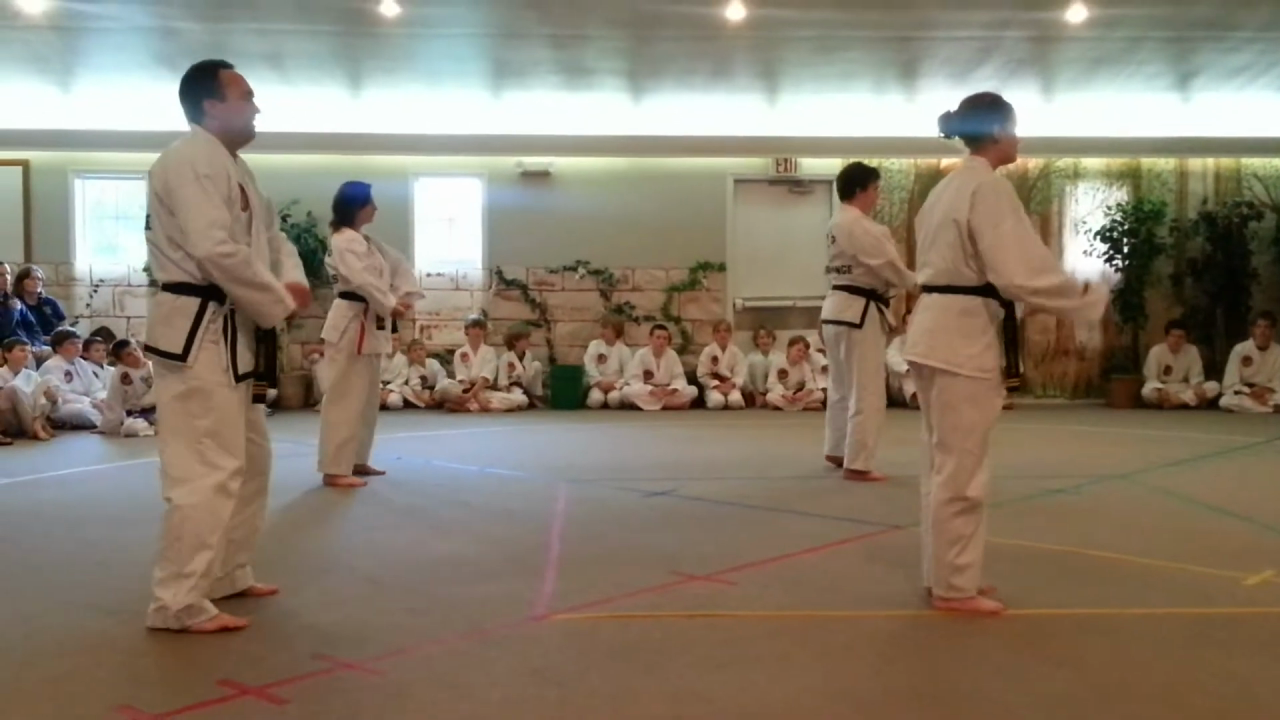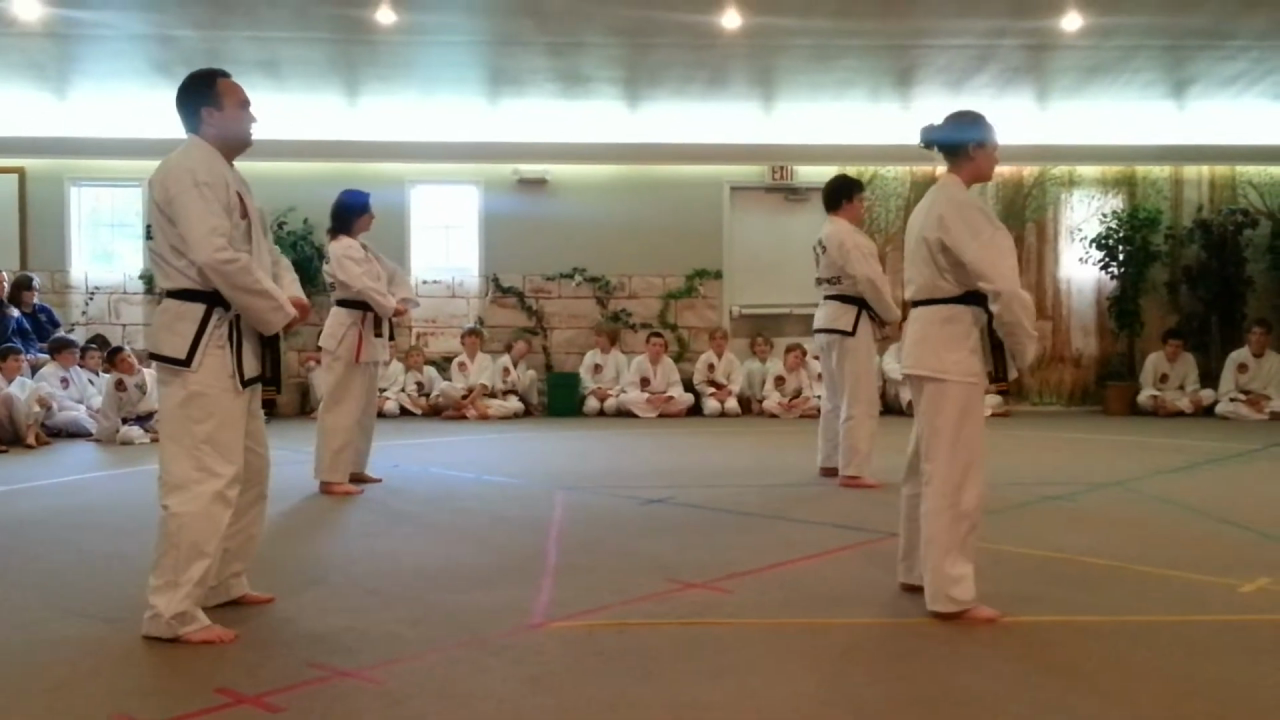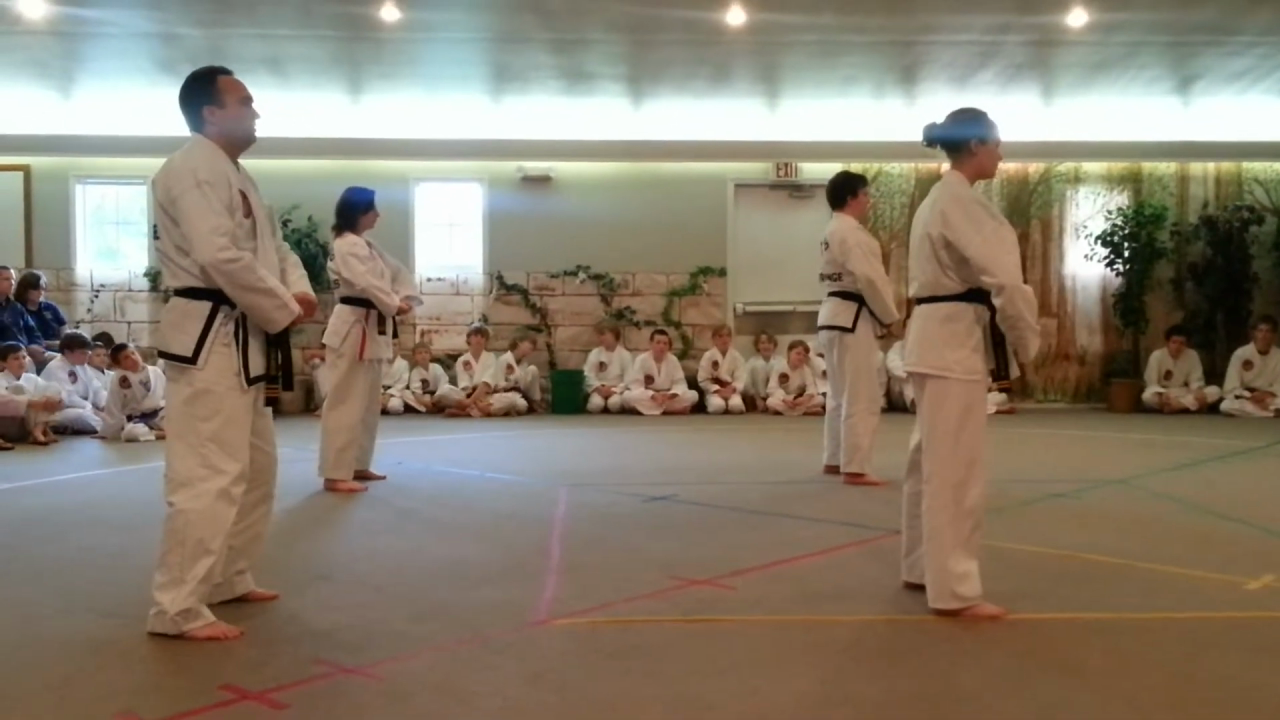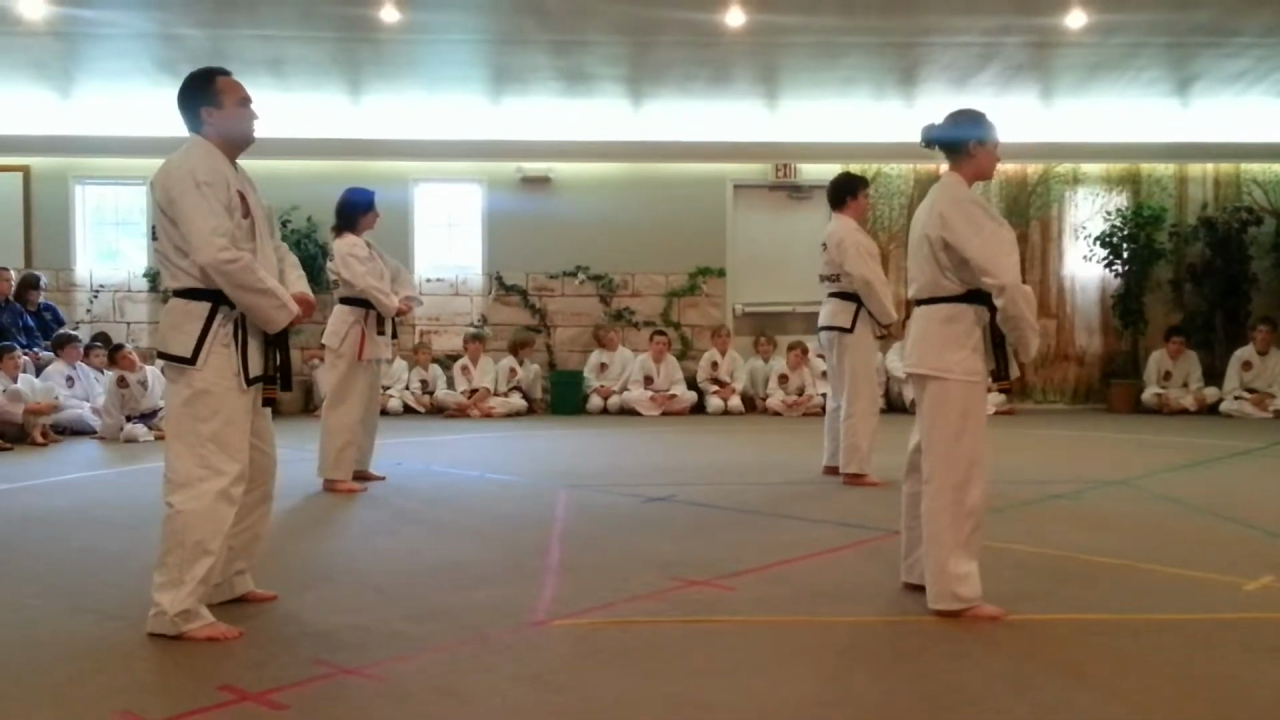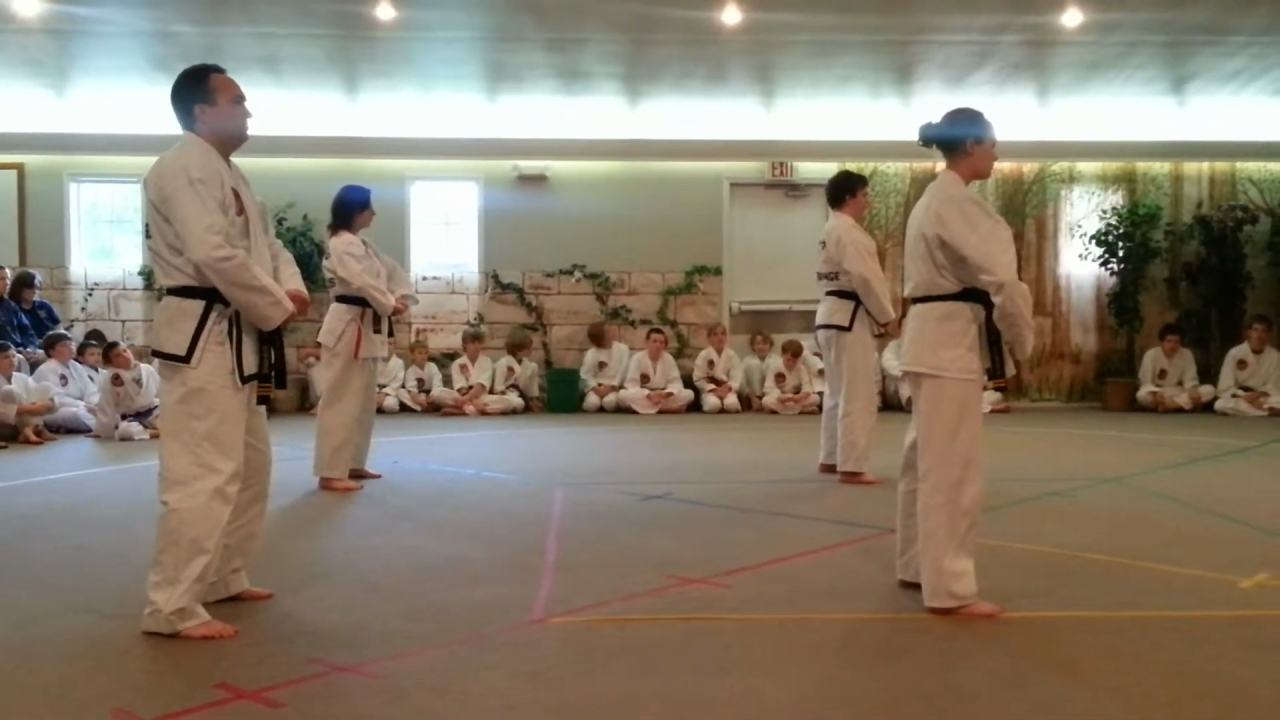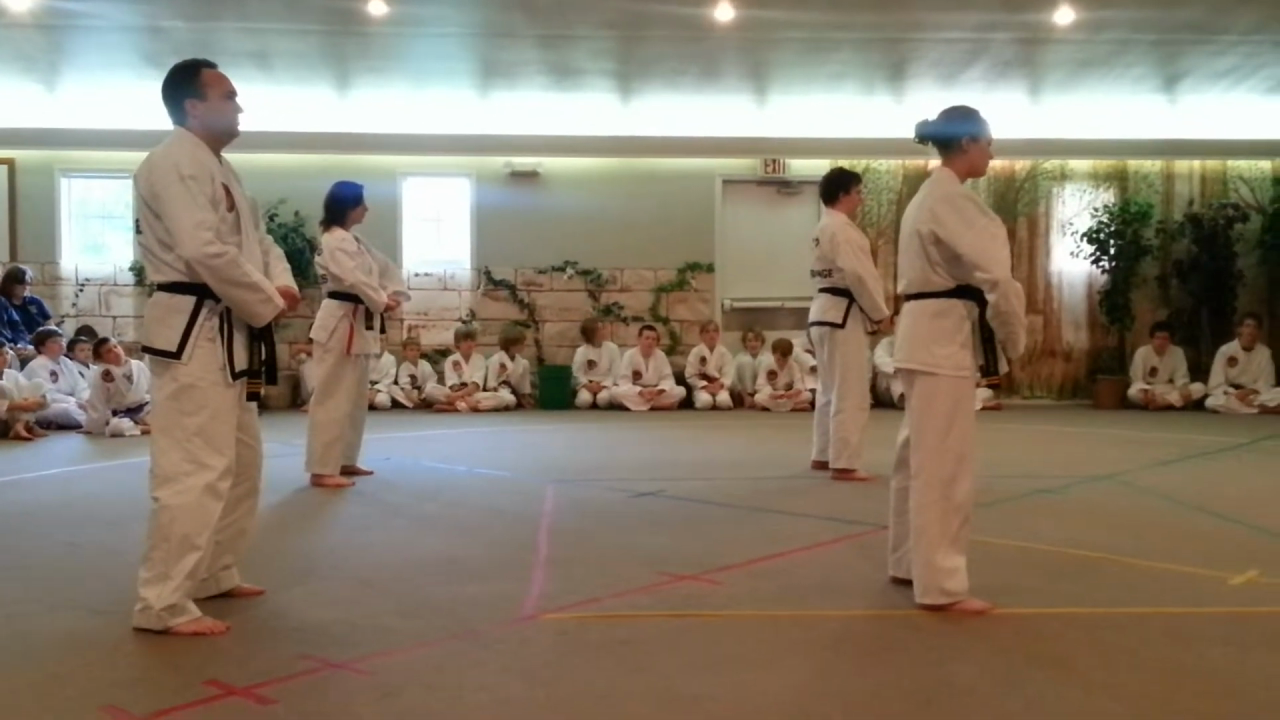
dt=0.5s
person 1, frame 1
left shoulder: (233, 167)
right shoulder: (190, 161)
left elbow: (270, 236)
right elbow: (216, 250)
left wrist: (292, 281)
right wrist: (277, 303)
left hip: (227, 332)
right hip: (198, 334)
left knee: (249, 461)
right knee: (209, 470)
left ankle: (226, 573)
right ankle: (179, 602)
person 1, frame 2
left shoulder: (226, 175)
right shoulder: (189, 170)
left elbow: (262, 249)
right elbow: (218, 258)
left wrist: (290, 295)
right wrist: (278, 312)
left hip: (231, 340)
right hip: (201, 341)
left knee: (246, 469)
right knee: (203, 478)
left ankle: (222, 582)
right ankle: (172, 612)
person 1, frame 3
left shoulder: (235, 174)
right shoulder: (192, 169)
left elbow: (272, 245)
right elbow: (221, 257)
left wrist: (298, 289)
right wrist: (283, 310)
left hip: (240, 338)
right hip: (208, 339)
left knee: (255, 467)
right knee: (209, 475)
left ankle: (227, 578)
right ankle: (178, 608)
person 1, frame 4
left shoulder: (233, 175)
right shoulder: (189, 170)
left elbow: (270, 246)
right elbow: (219, 258)
left wrist: (297, 290)
right wrist: (282, 311)
left hip: (239, 340)
right hip: (208, 339)
left knee: (253, 468)
right knee: (207, 476)
left ankle: (226, 579)
right ankle: (177, 609)
person 1, frame 5
left shoulder: (228, 173)
right shoulder: (183, 169)
left elbow: (266, 243)
right elbow: (215, 256)
left wrist: (291, 287)
right wrist: (277, 309)
left hip: (234, 337)
right hip: (202, 338)
left knee: (249, 465)
right knee: (203, 474)
left ankle: (222, 578)
right ankle: (173, 607)
person 1, frame 6
left shoulder: (219, 169)
right shoulder: (174, 164)
left elbow: (257, 239)
right elbow: (205, 252)
left wrist: (282, 284)
right wrist: (267, 304)
left hip: (226, 334)
right hip: (193, 333)
left knee: (239, 462)
right knee: (195, 471)
left ankle: (213, 574)
right ankle: (163, 604)
person 2, frame 1
left shoulder: (946, 188)
right shoulder: (989, 186)
right elbow: (1022, 270)
right wrist: (1088, 298)
left hip: (936, 328)
right hip: (964, 335)
left knee: (946, 465)
right knee: (962, 469)
left ankle: (945, 576)
right ankle: (953, 588)
person 2, frame 2
left shoulder: (932, 203)
right shoulder: (959, 204)
right elbow: (1000, 282)
right wrist: (1024, 345)
left hip: (931, 339)
right hip: (951, 345)
left knee: (929, 464)
right knee: (953, 471)
left ankle: (919, 569)
right ankle: (950, 593)
person 2, frame 3
left shoulder: (936, 200)
right shoulder: (962, 201)
right elbow: (1004, 277)
right wrist: (1027, 339)
left hip: (935, 335)
right hip: (954, 341)
left knee: (930, 460)
right knee: (955, 468)
left ankle: (922, 567)
right ankle: (953, 591)
person 2, frame 4
left shoulder: (935, 201)
right shoulder: (961, 203)
right elbow: (1004, 279)
right wrist: (1026, 340)
left hip: (934, 336)
right hip: (953, 342)
left knee: (930, 462)
right knee: (955, 468)
left ankle: (922, 567)
right ankle: (953, 591)
person 2, frame 5
left shoulder: (932, 199)
right shoulder: (957, 201)
right elbow: (1001, 276)
right wrist: (1021, 337)
left hip: (932, 334)
right hip: (950, 340)
left knee: (926, 459)
right knee: (951, 466)
left ankle: (917, 565)
right ankle: (948, 589)
person 2, frame 6
left shoulder: (927, 196)
right shoulder: (953, 198)
right elbow: (995, 274)
right wrist: (1014, 336)
left hip: (924, 332)
right hip: (943, 337)
left knee: (918, 455)
right knee: (943, 463)
left ankle: (909, 562)
right ankle: (940, 585)
person 3, frame 1
left shoulder: (840, 222)
right shoulder: (858, 224)
right elbow: (887, 261)
left wrist: (894, 281)
right wrist: (911, 281)
left hip: (840, 308)
right hip: (858, 312)
left knee: (843, 387)
right knee: (867, 393)
left ankle: (837, 449)
right ankle: (856, 464)
person 3, frame 2
left shoulder: (825, 236)
right shoulder: (849, 236)
right elbow: (871, 280)
left wrist: (879, 313)
right wrist: (890, 314)
left hip: (829, 318)
right hip: (850, 321)
left knee: (835, 396)
right knee: (859, 401)
left ankle: (830, 461)
right ankle: (852, 470)
person 3, frame 3
left shoulder: (833, 231)
right shoulder: (852, 232)
right elbow: (870, 279)
left wrist: (881, 316)
right wrist: (889, 316)
left hip: (834, 315)
right hip: (852, 318)
left knee: (840, 394)
right knee: (860, 398)
left ankle: (835, 460)
right ankle: (854, 468)
person 3, frame 4
left shoulder: (833, 232)
right shoulder: (850, 233)
right elbow: (867, 280)
left wrist: (880, 316)
right wrist: (888, 317)
left hip: (835, 316)
right hip: (852, 319)
left knee: (841, 395)
right knee: (860, 398)
left ankle: (835, 460)
right ankle: (854, 468)
person 3, frame 5
left shoulder: (832, 230)
right shoulder: (849, 231)
right elbow: (865, 278)
left wrist: (878, 315)
right wrist: (886, 315)
left hip: (832, 314)
right hip: (850, 317)
left knee: (837, 393)
right knee: (857, 397)
left ankle: (831, 458)
right ankle: (851, 467)
person 3, frame 6
left shoulder: (825, 227)
right shoulder: (842, 228)
right elbow: (859, 275)
left wrist: (872, 312)
right wrist: (879, 312)
left hip: (825, 311)
right hip: (843, 314)
left knee: (830, 389)
right knee: (850, 393)
left ankle: (824, 455)
right ankle: (843, 463)
person 4, frame 1
left shoulder: (366, 241)
right shoulder: (343, 241)
left elbow: (398, 265)
right elbow: (363, 279)
left wrist: (405, 297)
right wrist: (390, 306)
left hip: (369, 325)
right hip: (351, 324)
left knee: (367, 397)
right knee: (344, 397)
left ankle: (356, 460)
right ankle: (334, 469)
person 4, frame 2
left shoulder: (363, 249)
right shoulder: (342, 248)
left elbow: (394, 274)
right elbow: (363, 284)
left wrist: (403, 300)
right wrist: (391, 308)
left hip: (367, 332)
right hip: (349, 331)
left knee: (365, 405)
right knee: (341, 404)
left ankle: (353, 468)
right ankle: (331, 477)
person 4, frame 3
left shoulder: (367, 246)
right shoulder: (346, 245)
left elbow: (398, 272)
right elbow: (366, 282)
left wrist: (406, 299)
right wrist: (394, 307)
left hip: (370, 329)
right hip: (353, 329)
left knee: (369, 402)
right knee: (346, 402)
left ankle: (357, 465)
right ankle: (335, 474)
person 4, frame 4
left shoulder: (367, 247)
right shoulder: (346, 246)
left elbow: (397, 273)
right elbow: (366, 283)
left wrist: (406, 299)
right wrist: (394, 307)
left hip: (370, 329)
right hip: (352, 329)
left knee: (368, 402)
right knee: (344, 402)
left ankle: (356, 466)
right ankle: (334, 475)
person 4, frame 5
left shoulder: (362, 245)
right shoulder: (342, 244)
left elbow: (393, 271)
right elbow: (362, 282)
left wrist: (403, 298)
right wrist: (390, 306)
left hip: (366, 327)
right hip: (348, 327)
left knee: (364, 400)
right knee: (341, 400)
left ankle: (353, 464)
right ankle: (330, 472)
person 4, frame 6
left shoulder: (355, 241)
right shoulder: (334, 240)
left elbow: (385, 268)
right elbow: (355, 279)
left wrist: (395, 295)
right wrist: (381, 302)
left hip: (358, 325)
right hip: (340, 324)
left knee: (356, 397)
right knee: (332, 397)
left ankle: (344, 460)
right ankle: (322, 469)
